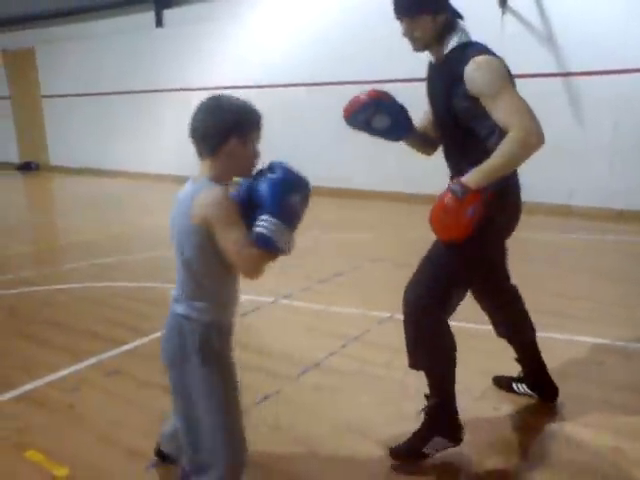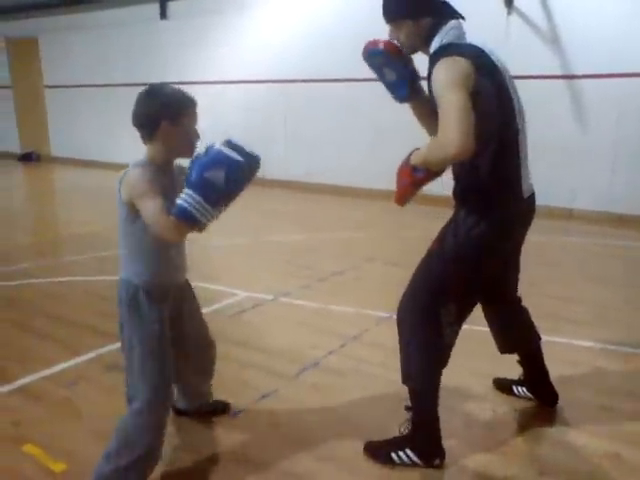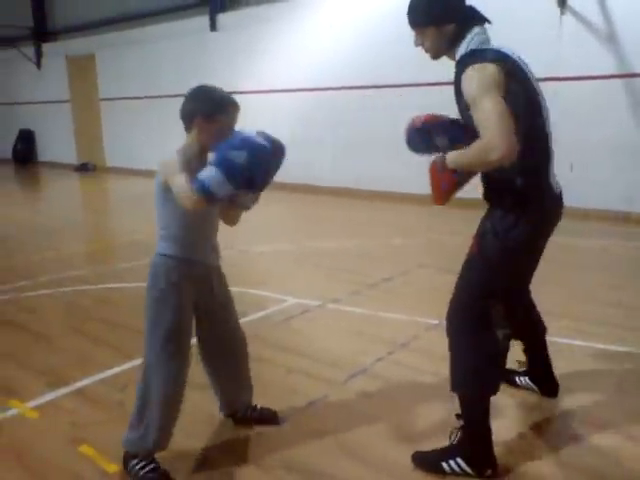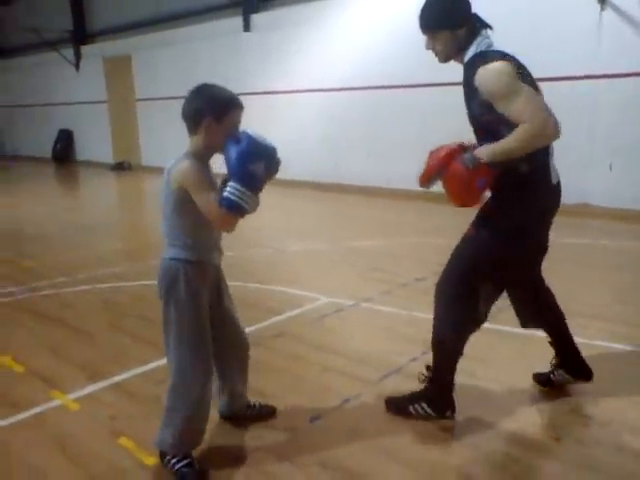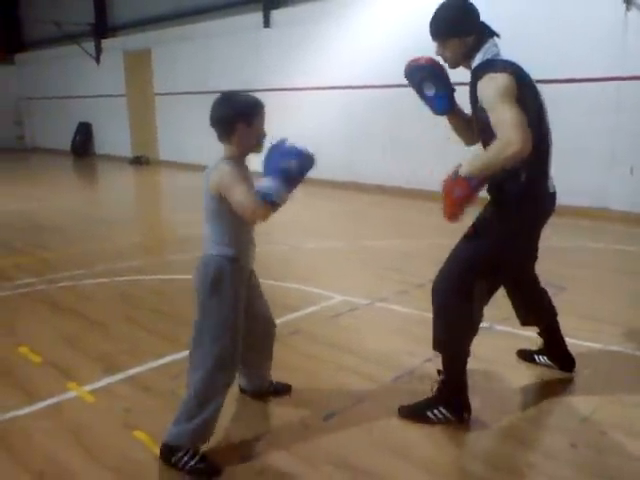
dt=0.5s
person 1, frame 1
left shoulder: (479, 65)
right shoulder: (439, 69)
left elbow: (528, 134)
right elbow: (432, 142)
left wrist: (473, 182)
right wrist: (401, 128)
left hip: (487, 203)
right hip: (471, 201)
left knee: (423, 300)
right knee: (496, 291)
left ankle: (442, 422)
right ankle: (538, 381)
person 1, frame 2
left shoulder: (451, 64)
right shoulder: (472, 58)
left elbow: (457, 145)
right elbow: (444, 132)
left wrist: (414, 160)
right wrist: (408, 89)
left hip: (486, 211)
right hip: (509, 204)
left knee: (420, 311)
right knee: (499, 296)
left ankle: (423, 441)
right ankle: (538, 384)
person 1, frame 3
left shoulder: (480, 70)
right shoulder: (490, 61)
left elbow: (500, 149)
left wrist: (452, 160)
left hip: (518, 209)
right hip: (531, 202)
left knee: (469, 316)
right knee: (508, 294)
right ankle: (540, 373)
person 1, frame 4
left shoulder: (491, 70)
right shoulder: (489, 66)
left elbow: (544, 127)
left wrist: (482, 154)
right wrist: (476, 154)
left hip: (519, 199)
right hip: (534, 194)
left knee: (456, 289)
right knee: (524, 281)
left ankle: (437, 396)
right ankle: (570, 362)
person 1, frame 5
left shoulder: (494, 79)
right shoulder: (493, 74)
left elbow: (515, 145)
right elbow: (475, 135)
left wrist: (466, 173)
right wrist: (444, 104)
left hip: (517, 202)
right hip: (528, 198)
left knee: (452, 287)
right knee: (519, 276)
left ankle: (452, 399)
right ankle: (557, 352)
person 2, frame 1
left shoulder: (193, 191)
right shoulder: (215, 199)
right elbow: (250, 266)
left wrist: (249, 208)
right wrist: (278, 214)
left hip: (189, 323)
right hip: (198, 331)
left knee: (206, 411)
person 2, frame 2
left shoulder: (174, 172)
right shoulder: (140, 177)
left elbow: (196, 218)
right elbow: (171, 230)
right wrist: (207, 184)
left hip: (173, 286)
right hip: (144, 293)
left knee: (198, 348)
right knee: (151, 392)
left ankle: (193, 400)
person 2, frame 3
left shoulder: (205, 166)
right shoulder: (177, 164)
left elbow: (230, 218)
right elbow: (193, 202)
left hip: (207, 268)
right hip: (174, 270)
left knee: (229, 342)
right knee: (166, 360)
left ankle: (239, 407)
person 2, frame 4
left shoulder: (201, 166)
right shoulder: (188, 169)
left elbow: (222, 211)
right elbow: (225, 221)
left wrist: (249, 176)
right wrist: (244, 175)
left hip: (208, 269)
right hip: (185, 273)
left knee: (232, 343)
right knee: (192, 363)
left ankle: (235, 405)
right ankle: (174, 447)
person 2, frame 5
left shoulder: (238, 168)
right shoulder: (226, 172)
left elbow: (255, 207)
right elbow: (256, 212)
left wrist: (281, 177)
right wrist: (279, 174)
left hip: (239, 267)
right hip: (223, 270)
left knee: (260, 328)
right knee: (218, 356)
left ankle: (256, 383)
right ankle: (180, 443)
